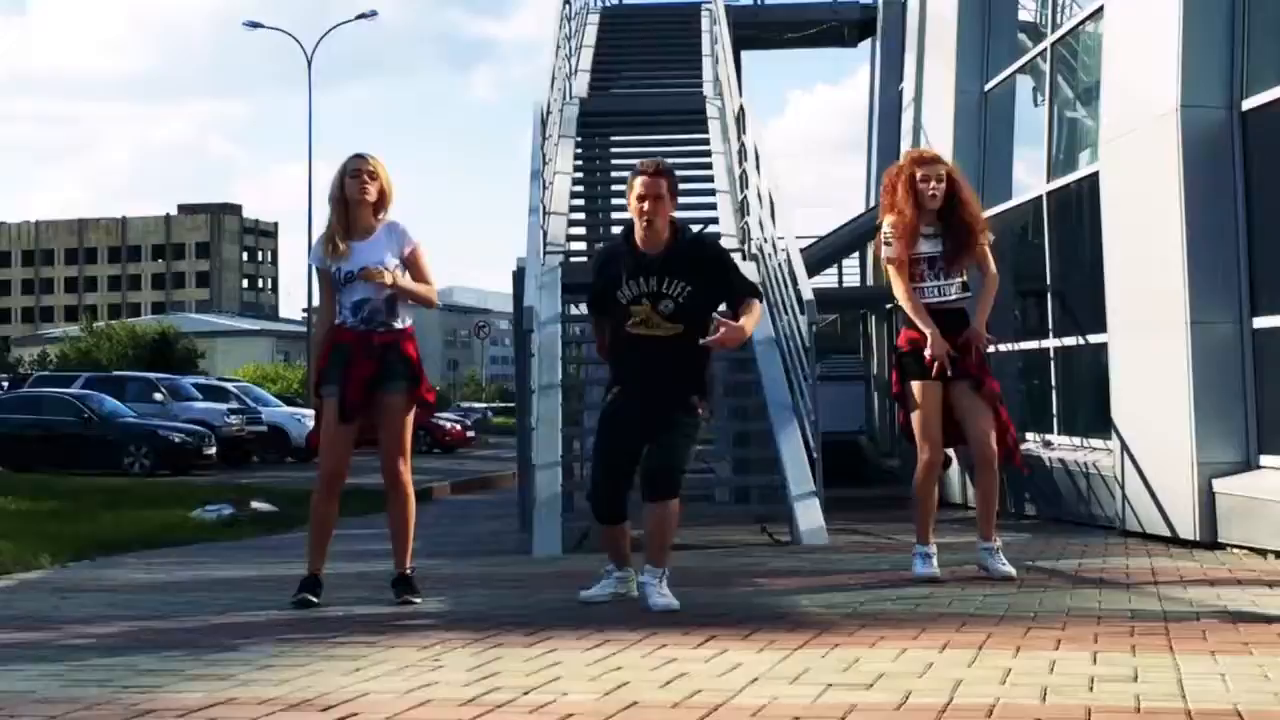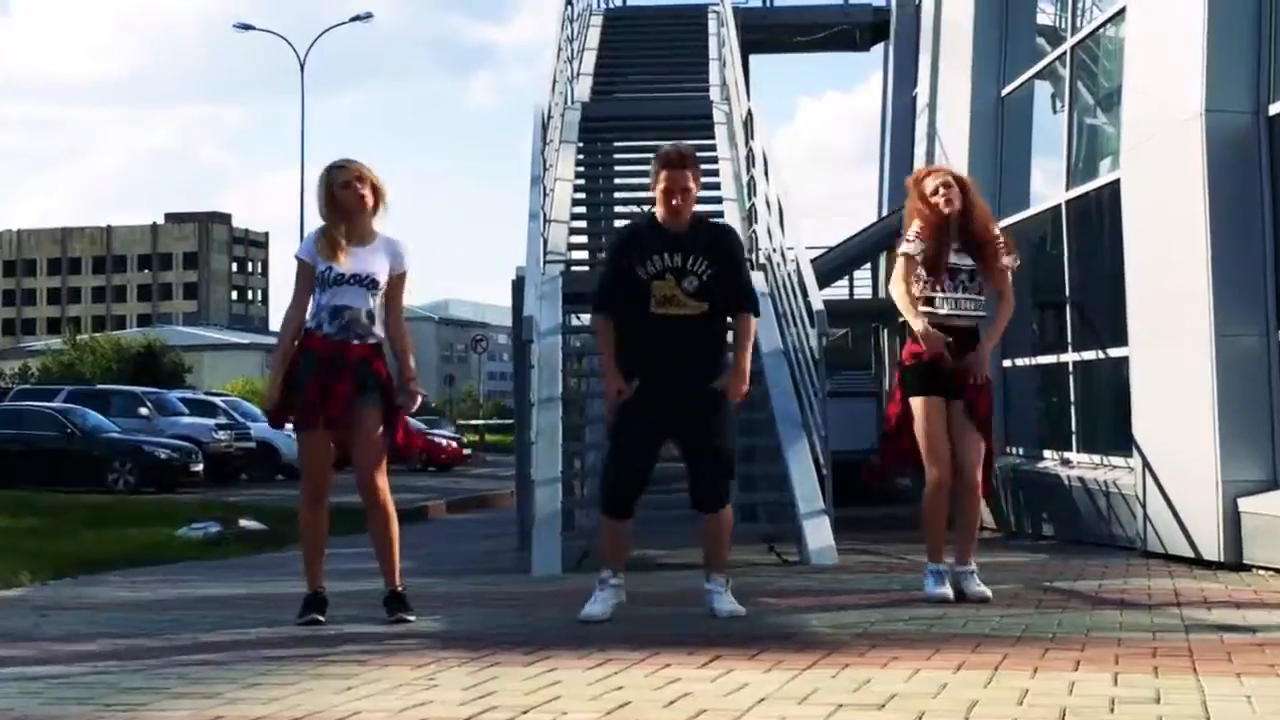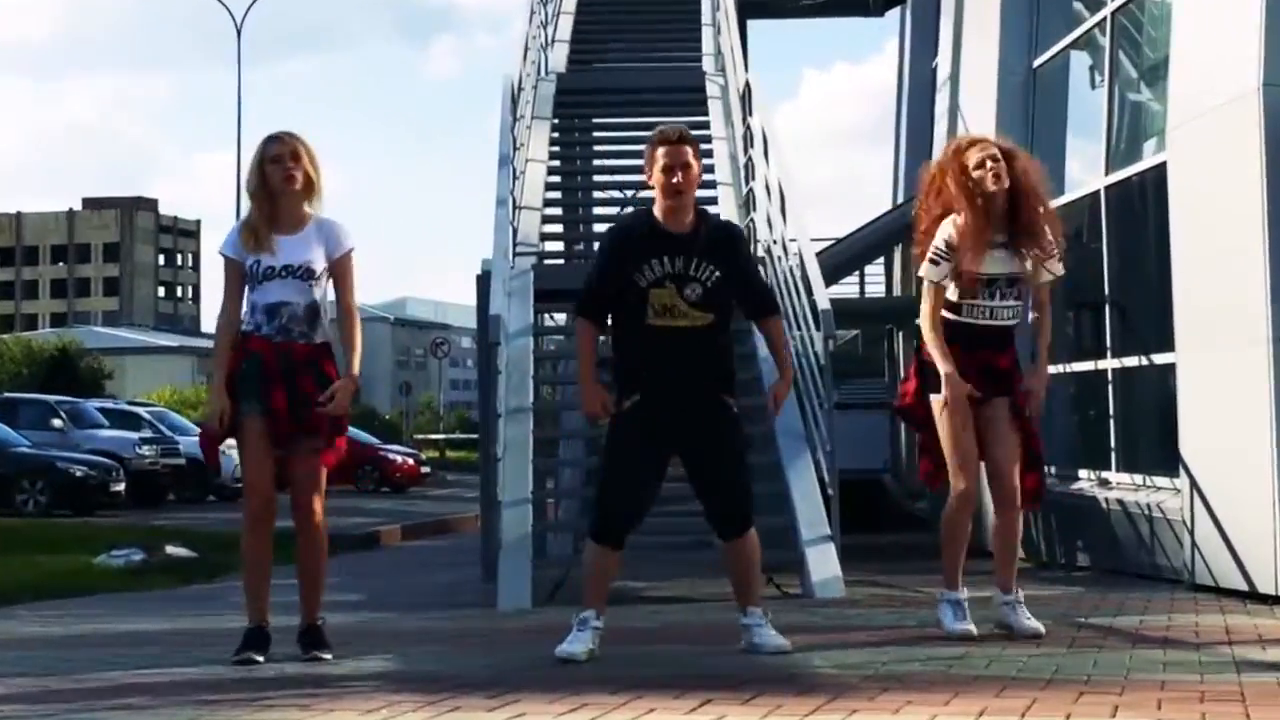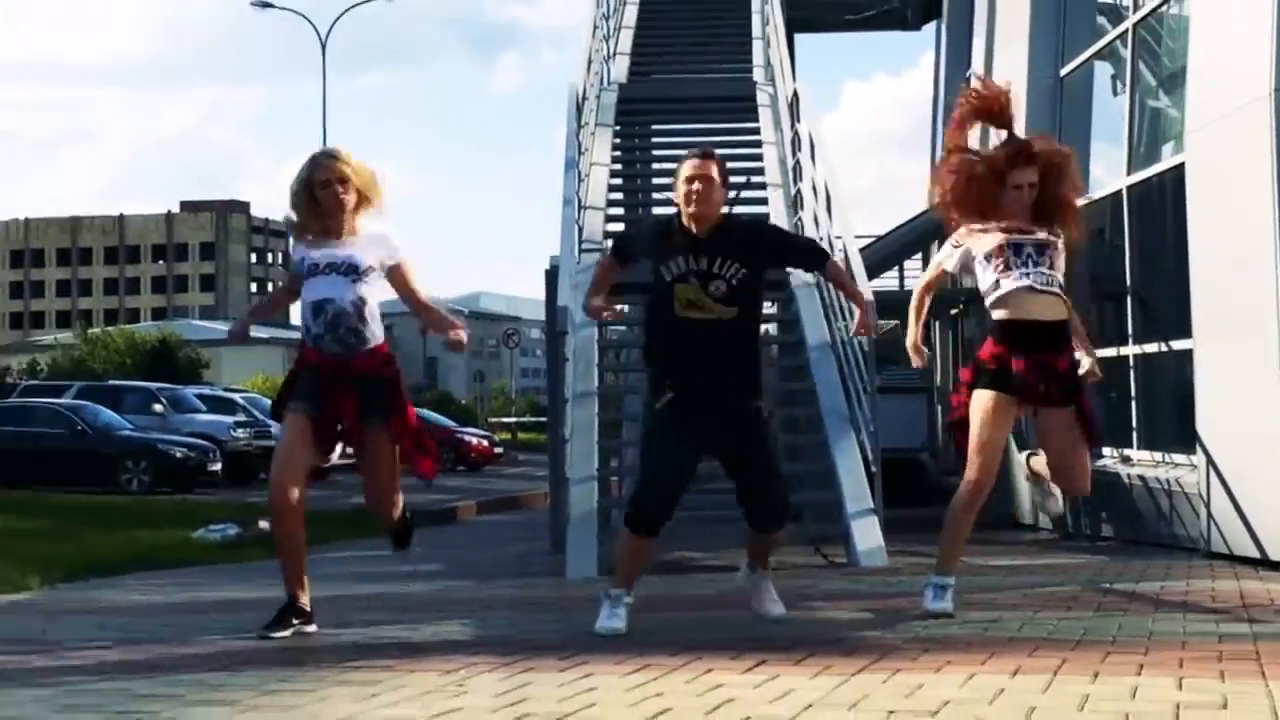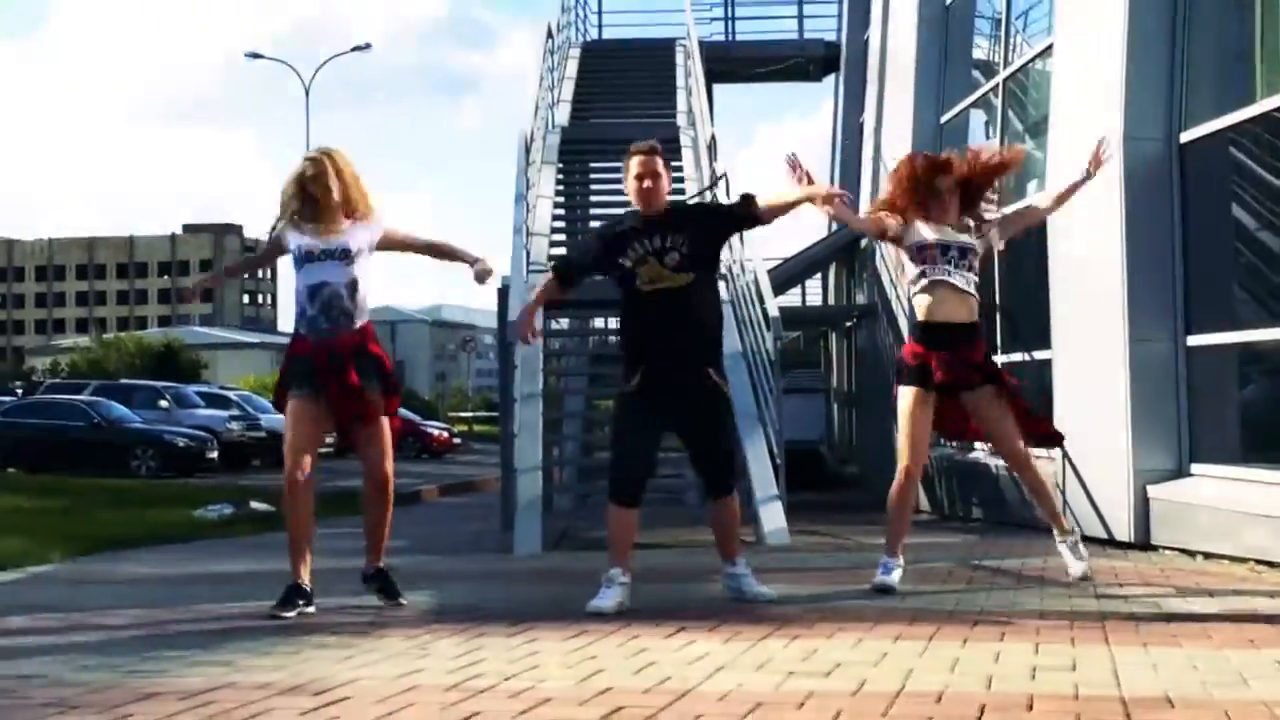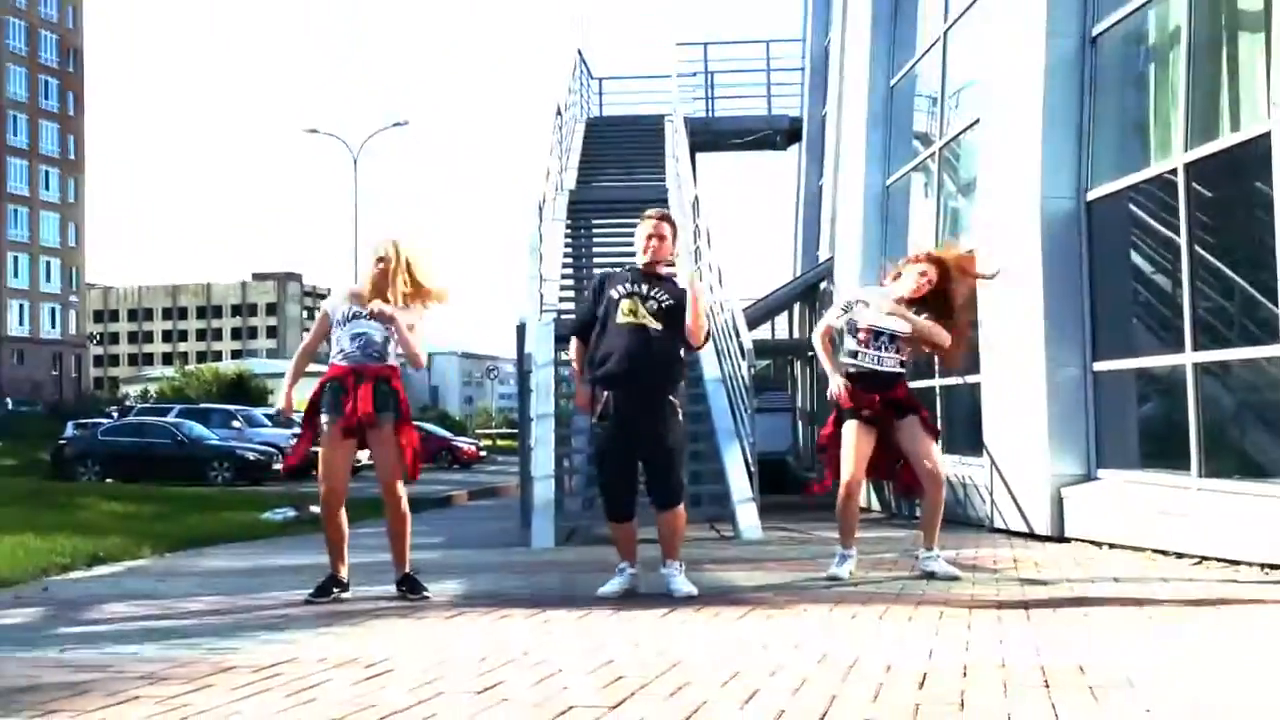
dt=0.7s
person 1, frame 1
left shoulder: (703, 252)
right shoulder: (613, 255)
left elbow: (750, 300)
left wrist: (742, 326)
right wrist: (606, 350)
left hip: (683, 392)
right hip: (628, 389)
left knee: (661, 474)
right knee: (605, 487)
left ankle: (655, 577)
right ankle: (619, 572)
person 1, frame 2
left shoulder: (720, 239)
right shoulder: (629, 240)
left elbow: (745, 308)
right elbow: (605, 310)
left wrist: (741, 366)
right wrist: (612, 371)
left hip: (703, 384)
right hip: (642, 385)
left knee: (714, 486)
right knee: (617, 486)
left ankle: (716, 585)
right ankle: (611, 584)
person 1, frame 3
left shoulder: (727, 238)
right shoulder: (623, 239)
left elbow: (763, 307)
right elbow: (591, 314)
left wrist: (785, 373)
right wrist: (588, 382)
left hip: (709, 400)
right hip: (641, 401)
left knee: (735, 511)
right knee: (613, 512)
person 1, frame 4
left shoulder: (752, 234)
right shoulder: (658, 236)
left elbow: (815, 256)
right elbow: (619, 252)
left wrist: (861, 304)
right wrist: (597, 295)
left hip: (739, 398)
right hip: (676, 399)
left knee: (771, 503)
right knee: (650, 500)
left ankle: (757, 573)
right ankle: (617, 597)
person 1, frame 5
left shoulder: (699, 220)
right shoulder: (615, 231)
left elbow: (752, 212)
right elbow: (565, 273)
left wrist: (807, 195)
right wrist: (532, 308)
left hip: (699, 373)
right hip: (643, 375)
left knee: (721, 470)
right knee: (626, 476)
left ankle: (735, 569)
right ankle: (618, 579)
person 1, frame 6
left shoulder: (678, 293)
right shoulder: (607, 282)
left elbow: (696, 339)
right elbow: (580, 334)
left wrist: (694, 290)
right wrist: (580, 382)
left hip: (659, 403)
right hip: (611, 401)
left knee: (667, 489)
right knee: (615, 492)
left ankle: (673, 569)
right ankle: (627, 569)
person 2, frame 1
left shoulder: (397, 235)
right shoulder: (326, 245)
left elbow: (430, 295)
right elbow: (326, 313)
left wrist: (398, 282)
right wrist: (316, 373)
left hip: (394, 353)
right hip: (345, 354)
left knee: (396, 471)
right knee: (330, 472)
left ankle: (403, 572)
right ankle: (312, 574)
person 2, frame 2
left shoulder: (390, 249)
right shoulder: (317, 244)
left elbow: (395, 321)
right elbow: (297, 310)
left wrist: (409, 379)
right wrist: (277, 374)
left hip: (365, 365)
right hip: (316, 362)
left knee: (374, 484)
right knee: (315, 485)
left ankle: (394, 590)
right ankle: (315, 592)
person 2, frame 3
left shoulder: (329, 234)
right shoulder: (243, 237)
left elbow: (348, 311)
right elbow: (229, 315)
left wrist: (349, 376)
right wrist: (218, 387)
left hip: (312, 368)
right hip: (257, 367)
left knee: (309, 506)
right knee: (259, 504)
left ankle: (312, 624)
right ankle: (256, 626)
person 2, frame 4
left shoulder: (379, 245)
right shoulder: (303, 243)
left elbow: (418, 306)
right elbow: (287, 292)
left wrist: (451, 327)
right wrist: (247, 318)
left hip: (370, 372)
right hip: (314, 374)
left knee: (381, 498)
right knee: (281, 495)
left ankle: (397, 515)
right ankle: (298, 604)
person 2, frame 5
left shoulder: (364, 230)
right shoulder: (290, 230)
left elbow: (424, 245)
right elbow: (258, 260)
left wrist: (472, 260)
right wrist: (212, 278)
left hip: (358, 355)
right hip: (308, 358)
left knee: (379, 471)
right knee: (296, 474)
left ankle: (375, 567)
right ankle: (301, 583)
person 2, frame 6
left shoulder: (401, 311)
right shoulder: (339, 301)
left elbow: (419, 362)
right elbow: (307, 349)
left wrist: (394, 319)
right wrist: (287, 390)
left hip: (383, 390)
right hip: (338, 387)
left knee: (393, 489)
right knee: (331, 493)
person 3, frame 1
left shoulder: (964, 226)
right shoulder: (897, 227)
left elbow: (989, 275)
right elbow: (900, 287)
left wrist: (980, 321)
right wrist: (931, 334)
left hip: (962, 342)
right hip: (919, 345)
left knee: (988, 448)
right knee: (930, 454)
left ankle: (988, 545)
right ankle: (924, 549)
person 3, frame 2
left shoulder: (989, 242)
right shoulder: (921, 233)
left elbow: (1005, 302)
right elbow: (897, 285)
left wrist: (987, 349)
right wrist: (918, 322)
left hip: (969, 364)
right hip: (924, 361)
left knee: (972, 475)
right knee: (940, 473)
left ankle: (965, 567)
right ankle: (935, 567)
person 3, frame 3
left shoulder: (1034, 230)
right shoulder: (954, 230)
left elbow: (1042, 305)
right elbow: (931, 308)
left wrist: (1040, 369)
right wrist: (948, 371)
left hip: (1002, 363)
right hip: (953, 364)
left knee: (1010, 485)
right knee: (965, 485)
right ankle: (952, 596)
person 3, frame 4
left shoulder: (1054, 225)
right shoulder: (972, 230)
right elbow: (925, 286)
left wrist: (1086, 350)
right wrist: (914, 330)
left hip: (1056, 359)
right hip: (1003, 357)
left knee: (1077, 482)
right knee: (978, 479)
left ankle: (1042, 470)
right ankle: (941, 581)
person 3, frame 5
left shoulder: (979, 229)
right shoulder: (911, 228)
left elbow: (1034, 213)
right elbow: (857, 220)
left wrist: (1083, 179)
left hip: (970, 354)
right hip: (922, 353)
left knee: (1018, 454)
right knee: (910, 466)
left ankle: (1065, 534)
right ankle: (891, 560)
person 3, frame 6
left shoulder: (915, 317)
right shoulder: (859, 299)
left elbow: (944, 340)
right elbow: (820, 335)
left wrist: (902, 313)
right wrist: (834, 375)
left hip: (897, 397)
right hip: (857, 397)
left knee: (933, 474)
right knee: (851, 480)
